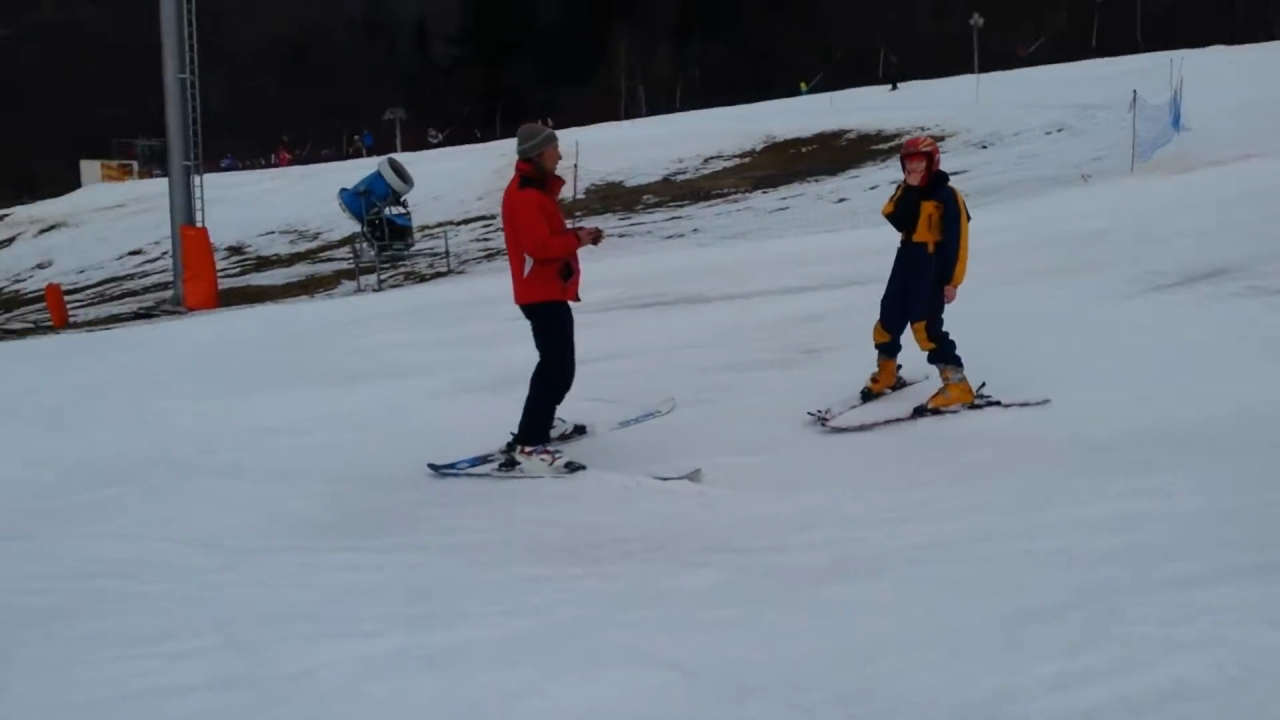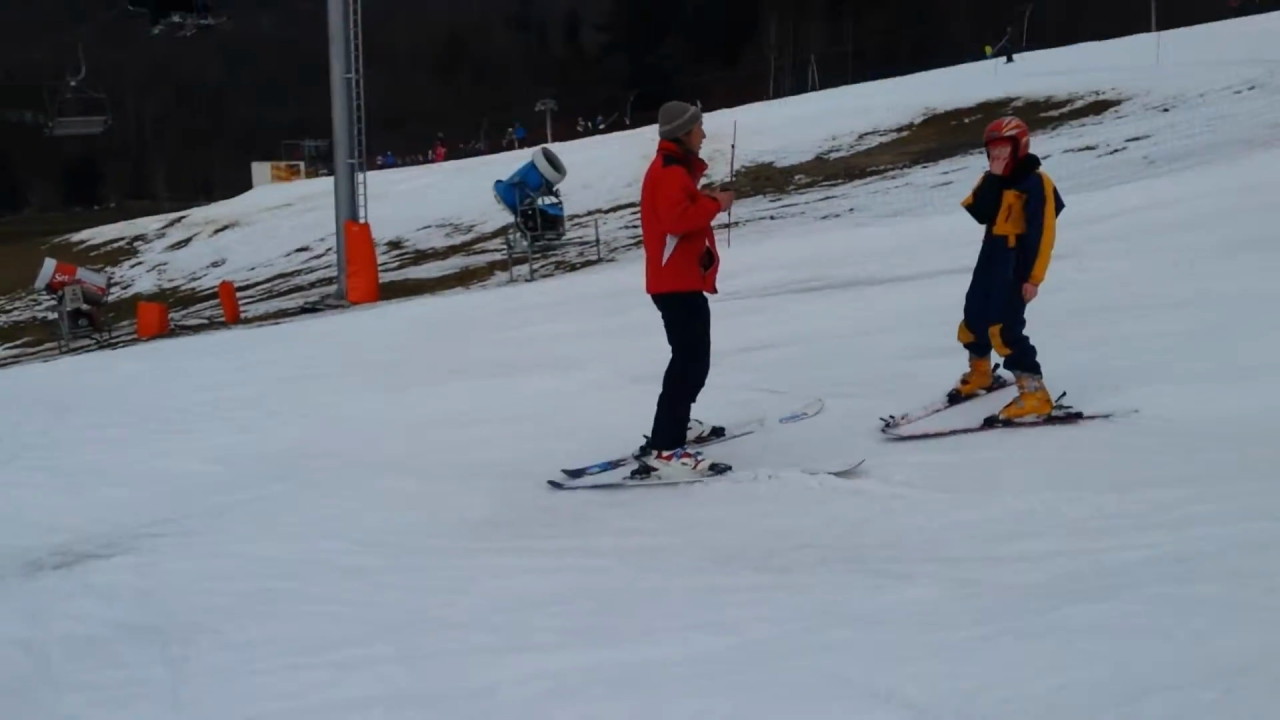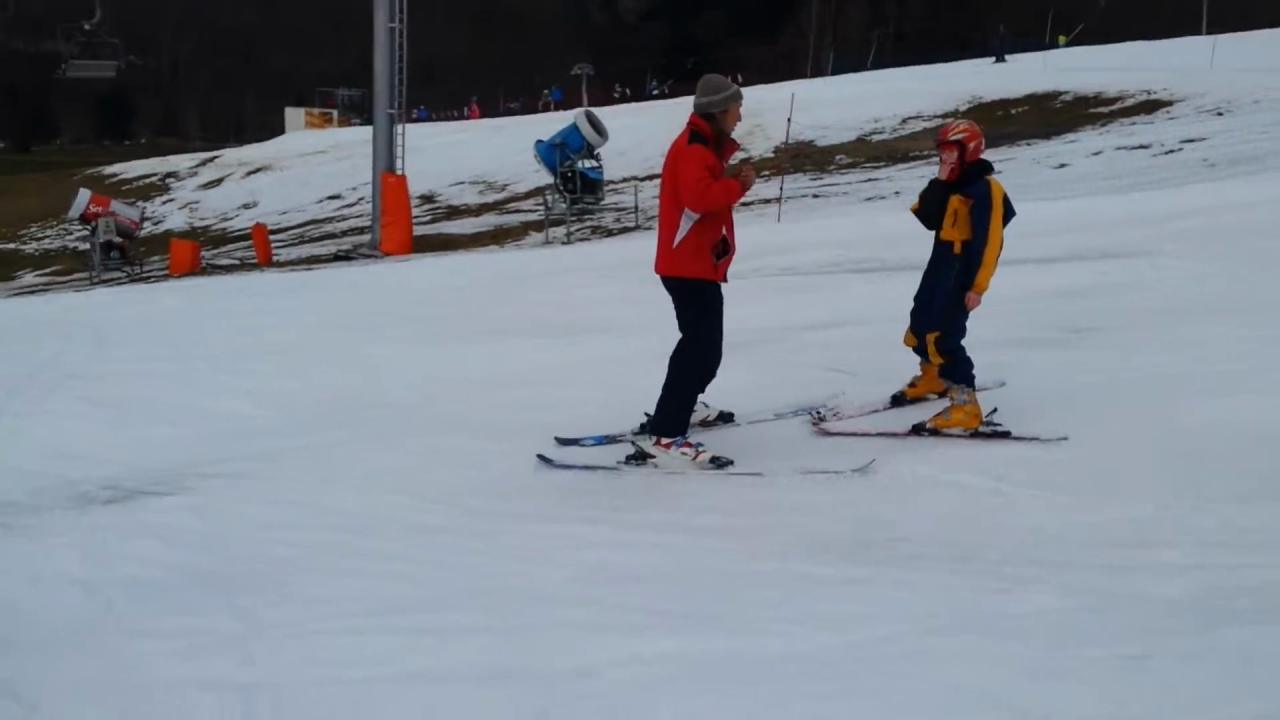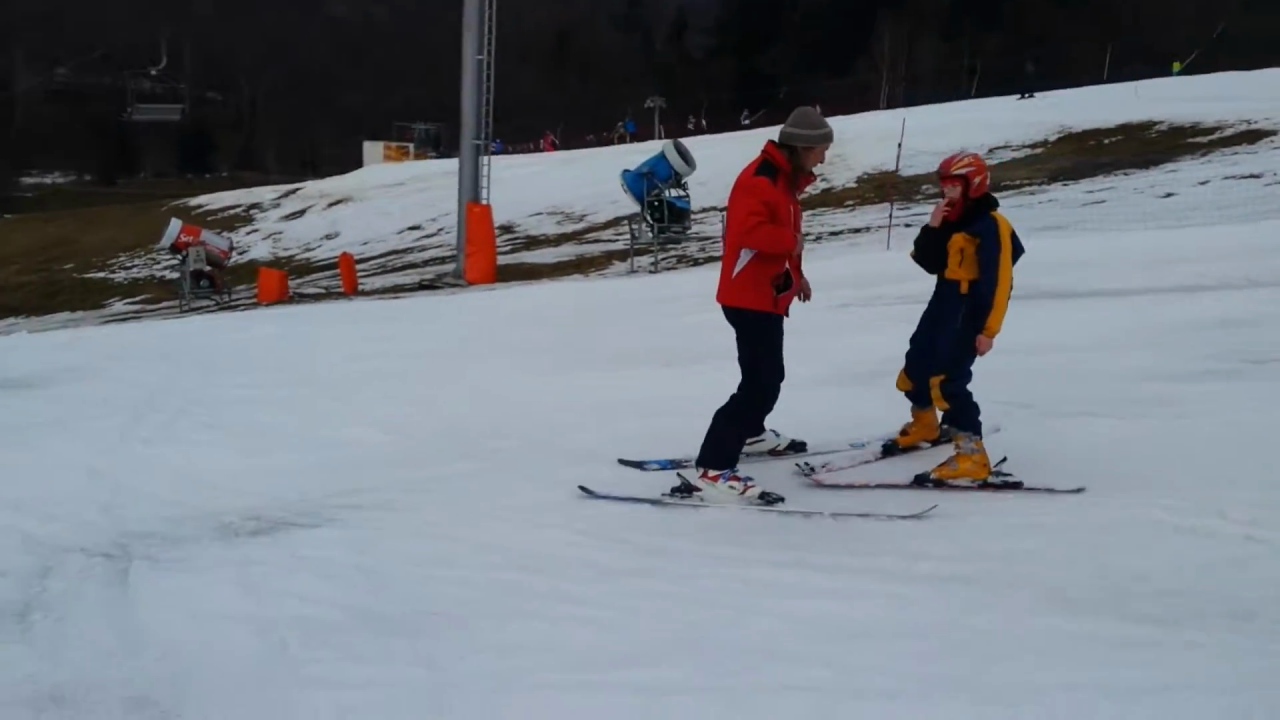
dt=0.7s
person 1, frame 1
left shoulder: (535, 188)
right shoulder: (525, 193)
right elbow: (538, 245)
left wrist: (576, 233)
right wrist: (576, 240)
left hip: (548, 289)
right hip: (541, 292)
left knee: (555, 362)
right knee: (558, 367)
left ankle: (542, 423)
right ankle: (529, 445)
person 1, frame 2
left shoulder: (673, 168)
right shoulder: (669, 170)
right elbow: (676, 220)
left wrist: (707, 202)
right wrist: (714, 205)
left hip: (679, 279)
right hip: (678, 282)
left knee: (688, 358)
right knee: (692, 363)
left ankle: (676, 424)
right ankle: (665, 448)
person 1, frame 3
left shoulder: (703, 144)
right shoulder: (693, 147)
left elbow: (710, 195)
right elbow: (699, 196)
left wrist: (734, 182)
right wrist: (736, 184)
left hip: (694, 262)
right hip: (691, 265)
left knee: (697, 341)
right knee: (705, 352)
left ankle: (683, 405)
right ankle: (663, 434)
person 1, frame 4
left shoulder: (782, 177)
right shoulder: (762, 178)
right elbow: (748, 231)
left wrist: (796, 273)
right wrist: (790, 241)
left hip: (764, 295)
right hip: (751, 297)
left knee: (765, 374)
right knee: (761, 385)
left ankle: (750, 433)
person 2, frame 1
left shoulder: (947, 196)
right shoulder: (906, 192)
left elbow: (957, 241)
right elbow: (898, 222)
left wrist: (952, 280)
right wrist: (909, 190)
left hip: (932, 265)
right hip: (906, 260)
left knee: (925, 325)
right knee: (888, 320)
left ankle: (957, 385)
right ankle: (887, 373)
person 2, frame 2
left shoulder: (1035, 182)
right shoulder: (995, 179)
left elbow: (1043, 232)
right elbow: (981, 214)
left wrist: (1034, 276)
right wrist: (992, 180)
left hip: (1016, 259)
right hip: (991, 254)
left knee: (1003, 328)
right knee: (973, 318)
left ankle: (1035, 393)
right ankle: (980, 373)
person 2, frame 3
left shoulder: (985, 188)
right shoulder: (949, 183)
left elbow: (989, 241)
right elbow: (929, 220)
left wrist: (978, 285)
right wrist: (937, 184)
left hip: (964, 268)
right hip: (941, 261)
left knee: (942, 334)
right knee: (920, 324)
left ankle: (964, 407)
right ankle: (932, 377)
person 2, frame 4
left shoulder: (991, 225)
right shoulder: (951, 220)
left elbow: (998, 281)
right elbow: (931, 264)
left wrist: (989, 329)
right wrist: (932, 229)
left hip: (969, 309)
right hip: (943, 303)
left knee: (946, 379)
right knee: (915, 367)
left ankle: (972, 455)
right ankle: (925, 425)
